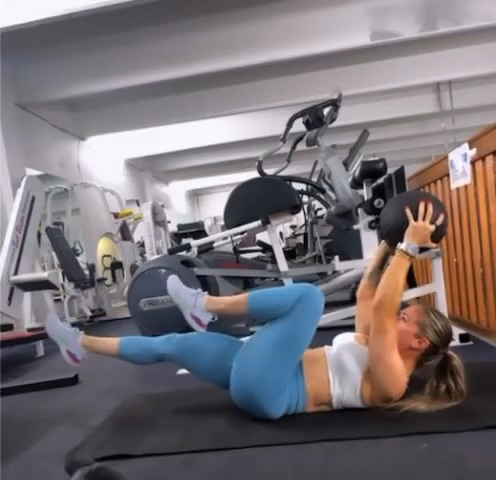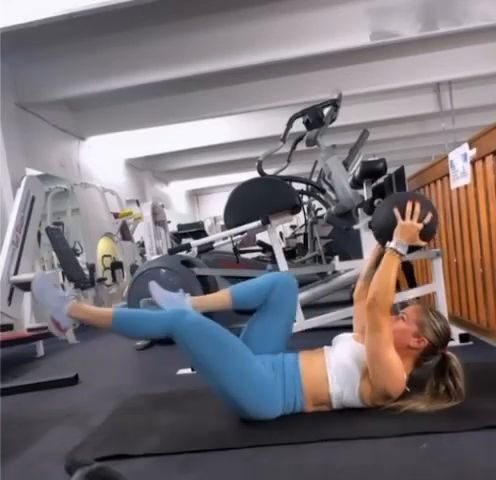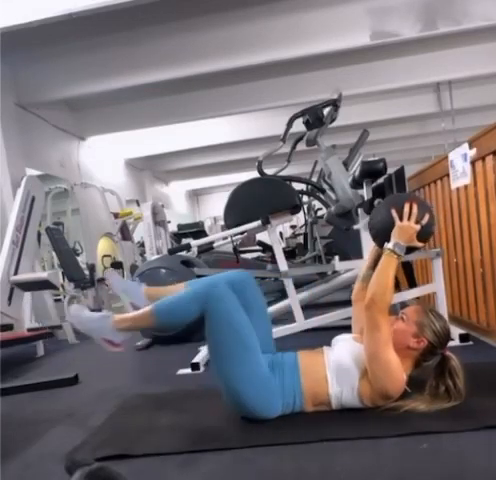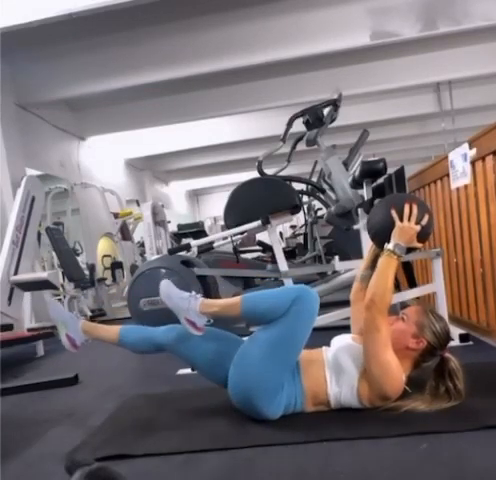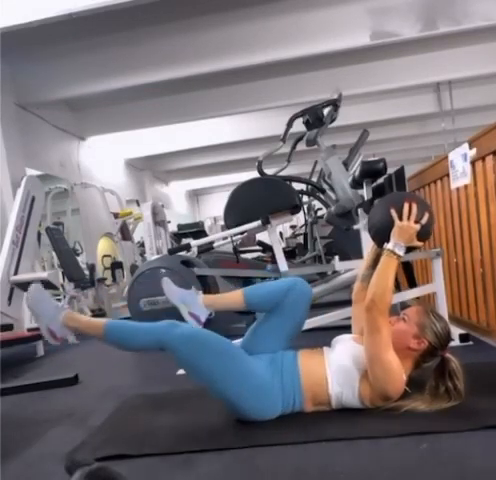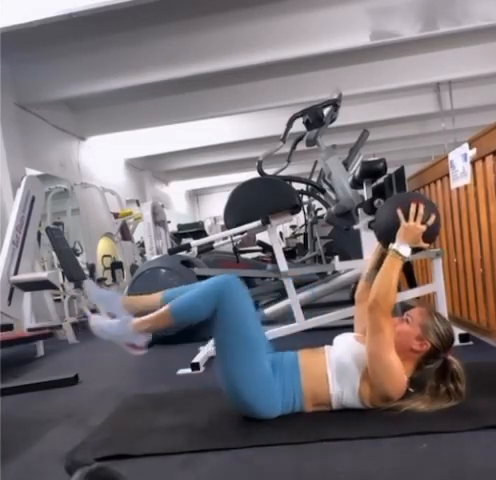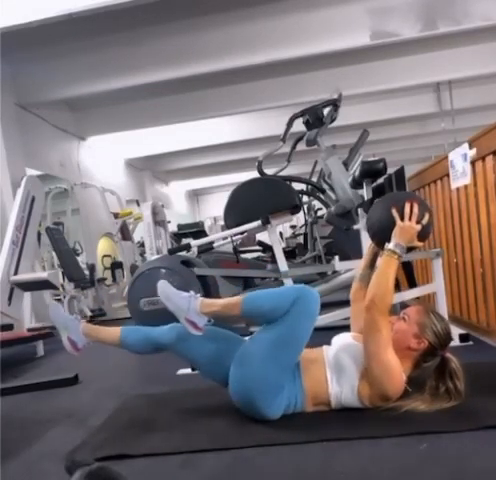
dt=0.7s
person 1, frame 1
left shoulder: (391, 380)
right shoulder: (372, 349)
left elbow: (382, 309)
right elbow: (366, 297)
left wrist: (409, 247)
right wrist: (387, 246)
left hip: (262, 390)
right hip: (257, 374)
left knee: (309, 295)
right knee: (172, 343)
left ankle: (208, 305)
right ankle: (84, 344)
person 1, frame 2
left shoulder: (389, 378)
right shoulder: (370, 348)
left elbow: (375, 308)
right elbow: (362, 297)
left wrist: (399, 246)
right wrist: (381, 246)
left hip: (260, 392)
right hip: (264, 369)
left knee: (181, 323)
right knee: (283, 283)
left ankle: (72, 312)
right ankle: (190, 304)
person 1, frame 3
left shoulder: (390, 378)
right shoulder: (376, 351)
left elbow: (374, 308)
right elbow: (360, 298)
left wrist: (397, 247)
right wrist: (380, 246)
left hip: (260, 393)
right hip: (269, 369)
left knee: (215, 296)
right knee: (237, 281)
left ankle: (116, 326)
right ankle: (147, 296)
person 1, frame 4
left shoulder: (388, 380)
right shoulder: (370, 349)
left elbow: (373, 310)
right elbow: (360, 298)
left wrist: (397, 247)
right wrist: (376, 247)
left hip: (260, 392)
right hip: (254, 377)
left knee: (303, 296)
right knee: (173, 334)
left ankle: (201, 309)
right ankle: (85, 330)
person 1, frame 5
left shoulder: (388, 380)
right shoulder: (370, 351)
left elbow: (372, 309)
right elbow: (361, 299)
left wrist: (396, 247)
right wrist: (377, 246)
left hip: (258, 393)
right hip: (264, 366)
left knee: (173, 334)
right knee: (296, 289)
left ankle: (69, 322)
right ankle: (198, 305)
person 1, frame 6
left shoulder: (390, 380)
right shoulder: (369, 348)
left elbow: (377, 310)
right elbow: (364, 297)
left wrist: (402, 248)
right wrist: (383, 246)
left hip: (260, 392)
right hip: (267, 371)
left knee: (224, 285)
right knee: (218, 295)
left ankle: (136, 328)
right ankle: (125, 305)
person 1, frame 7
left shoulder: (389, 379)
right shoulder: (371, 348)
left elbow: (373, 309)
right elbow: (360, 296)
left wrist: (396, 247)
right wrist: (376, 246)
left hip: (260, 391)
right hip: (255, 375)
left knee: (304, 296)
right knee: (172, 334)
left ankle: (202, 308)
right ankle: (84, 332)
